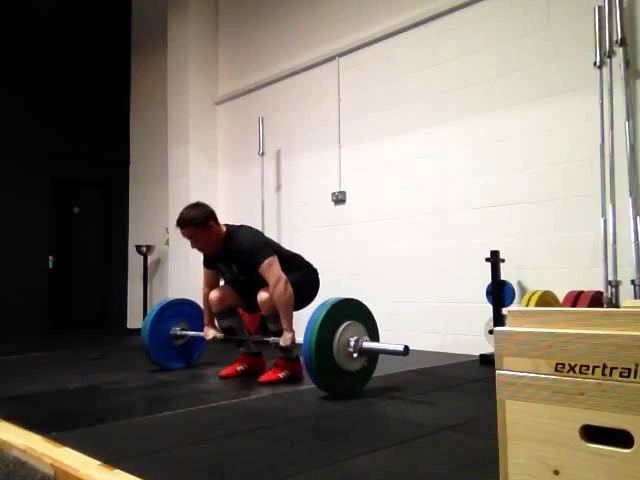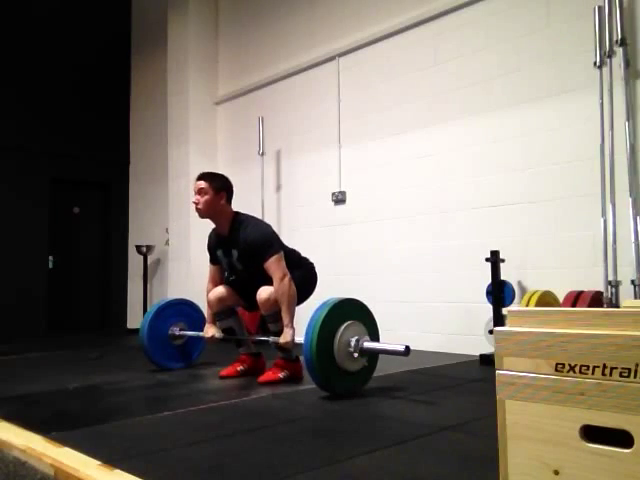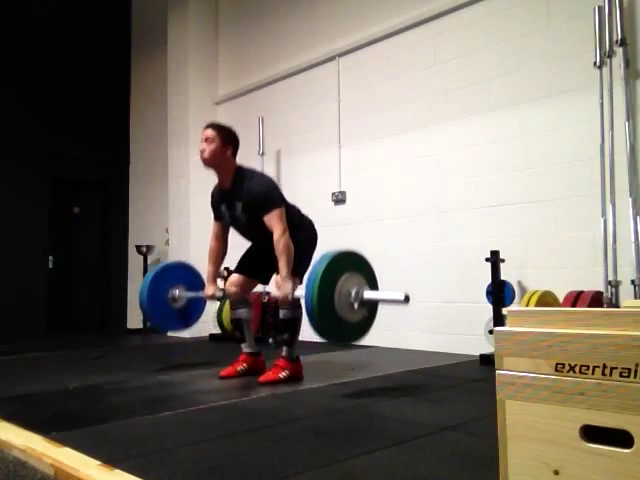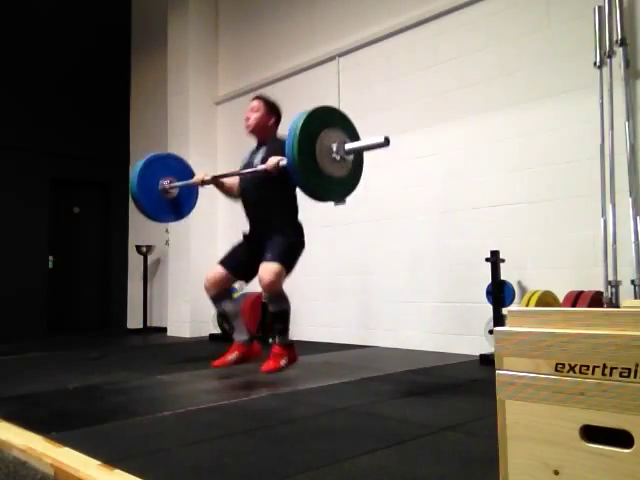
dt=0.5s
person 1, frame 1
left shoulder: (247, 242)
right shoulder: (211, 250)
left elbow: (279, 283)
right elbow: (208, 288)
left wrist: (287, 331)
right wrist: (208, 325)
left hip: (301, 279)
left knee: (266, 298)
right knee: (216, 298)
left ankle: (289, 362)
right ankle: (250, 356)
person 1, frame 2
left shoulder: (254, 233)
right shoulder: (215, 238)
left elbow: (283, 278)
right elbow: (214, 283)
left wrist: (288, 328)
right wrist: (210, 323)
left hip: (298, 276)
left knee: (266, 297)
right knee: (217, 297)
left ankle: (288, 362)
right ankle: (249, 357)
person 1, frame 3
left shoulder: (257, 186)
right shoulder: (219, 193)
left elbow: (281, 233)
right elbow: (218, 239)
left wrist: (286, 282)
right wrist: (210, 281)
left hip: (298, 238)
right hip: (263, 242)
left knee: (282, 292)
right knee: (234, 288)
left ankle: (290, 362)
right ankle: (250, 356)
person 1, frame 4
left shoulder: (279, 146)
right shoulder: (254, 153)
right elbow: (238, 190)
left wrist: (279, 164)
right wrist: (213, 181)
left hip: (282, 231)
right hip: (257, 233)
left knee: (269, 278)
right knee: (214, 282)
left ankle: (283, 347)
right ankle: (243, 343)
